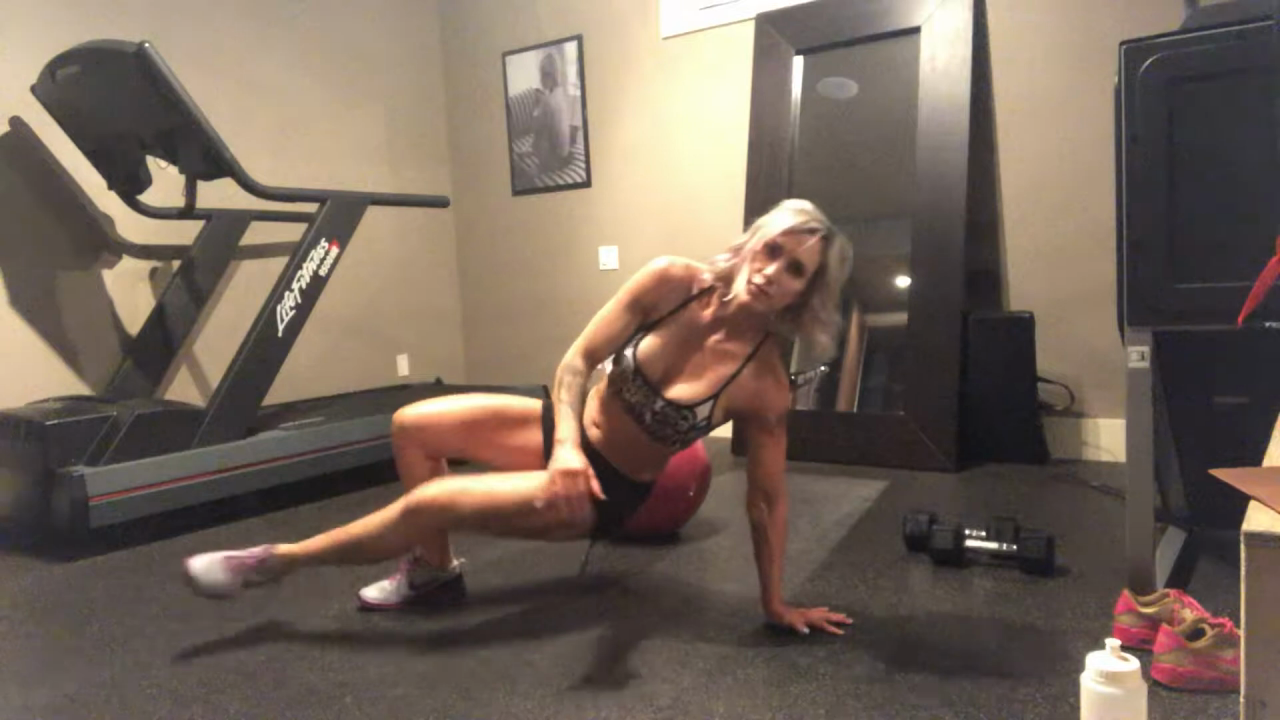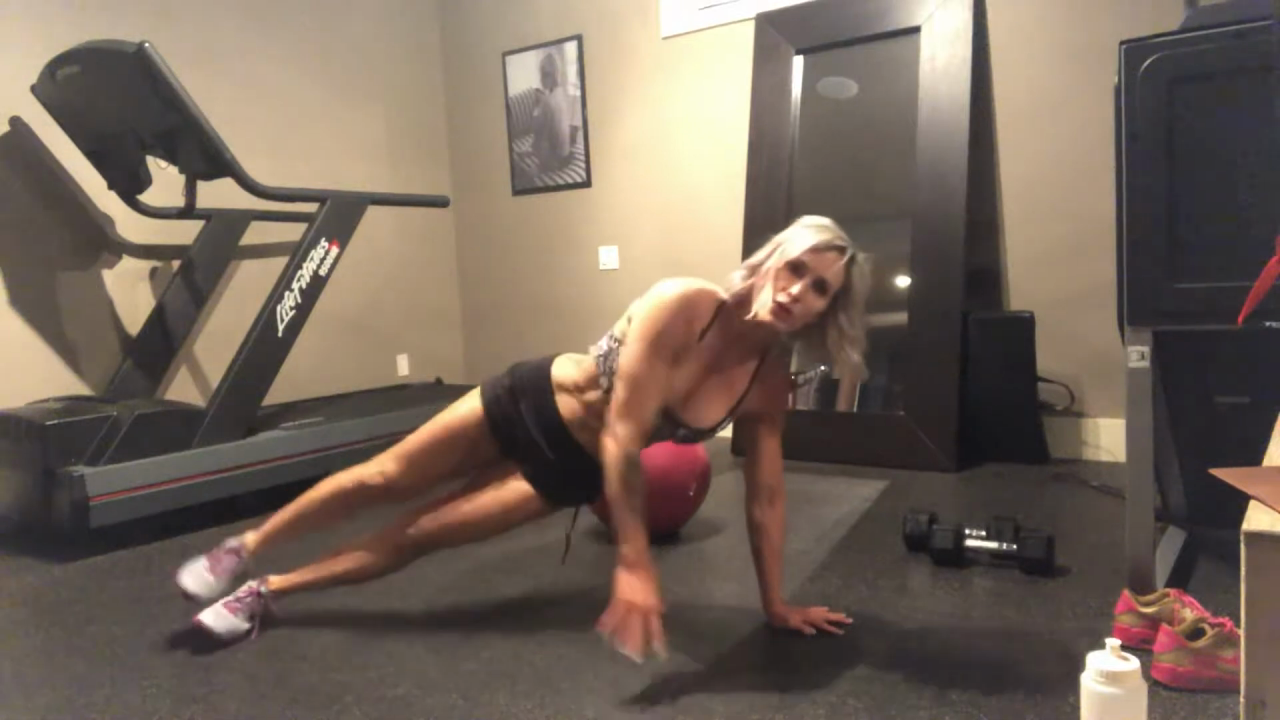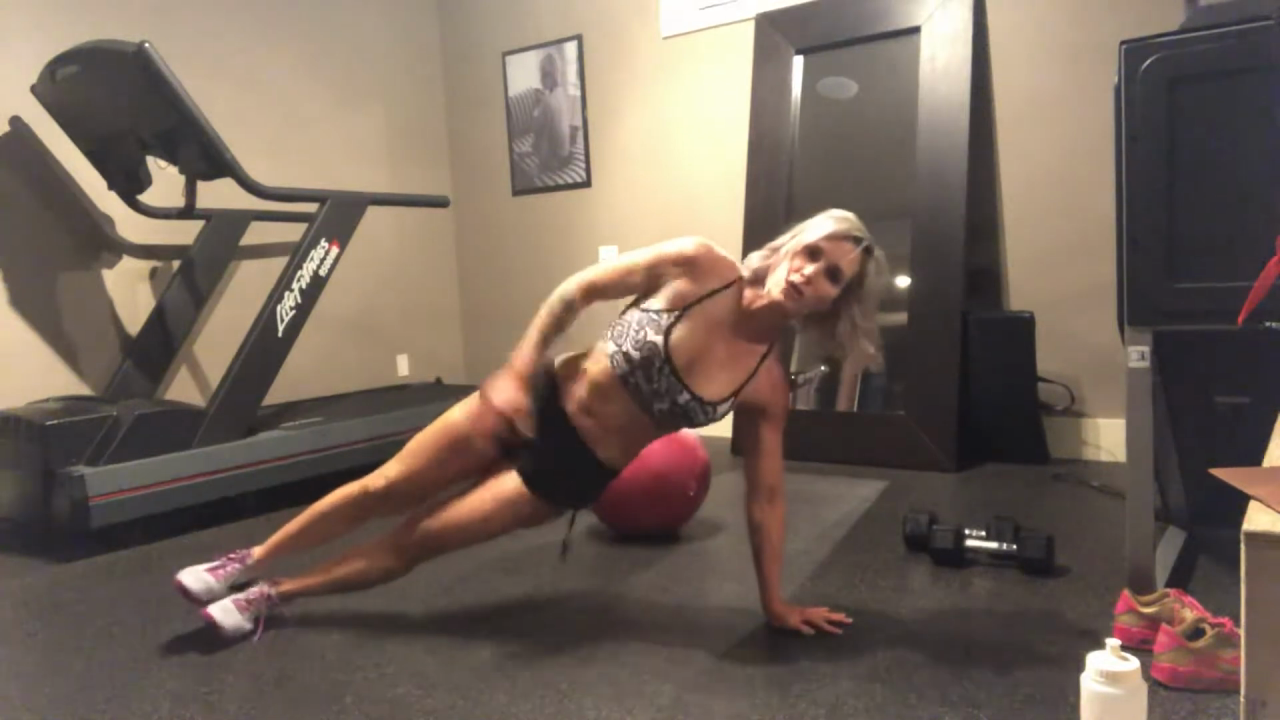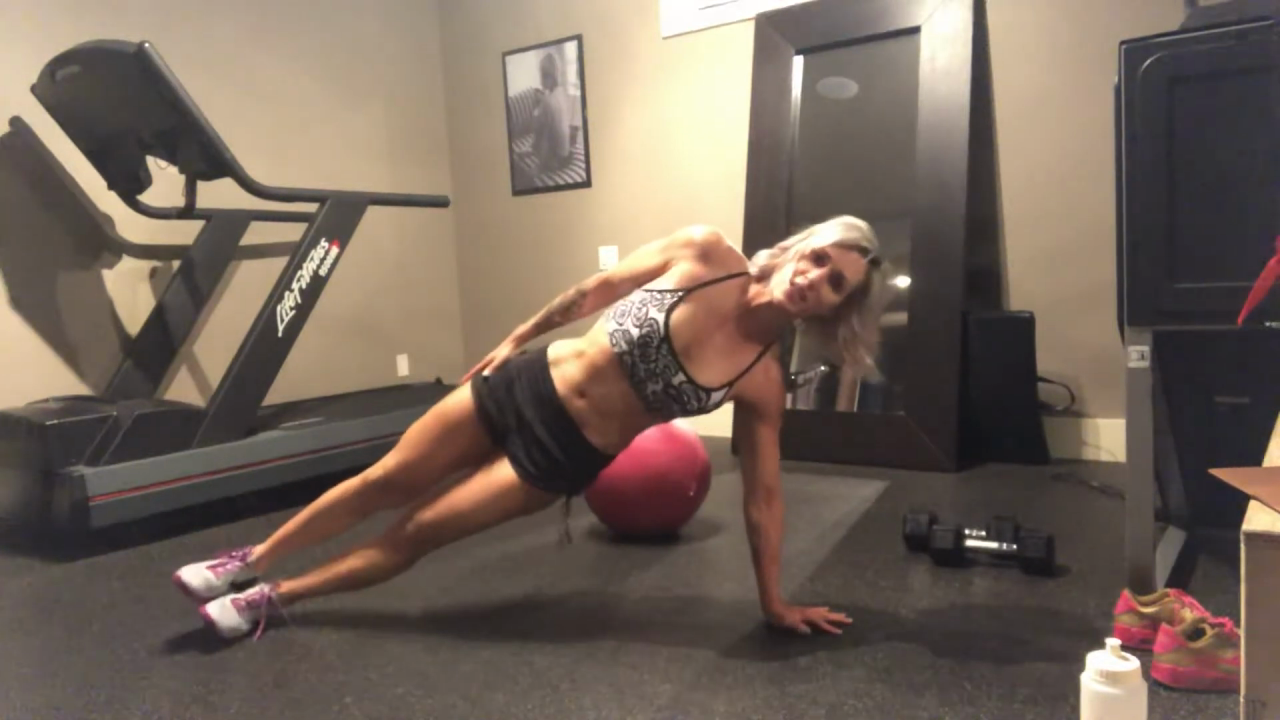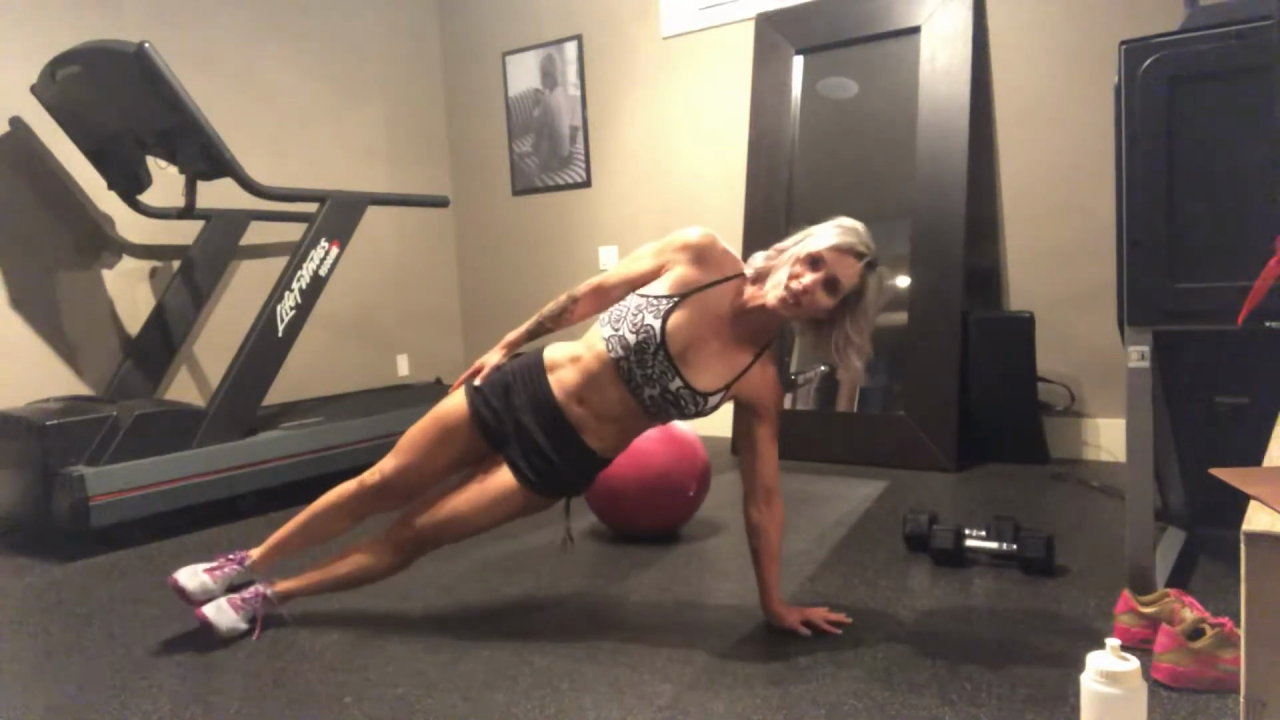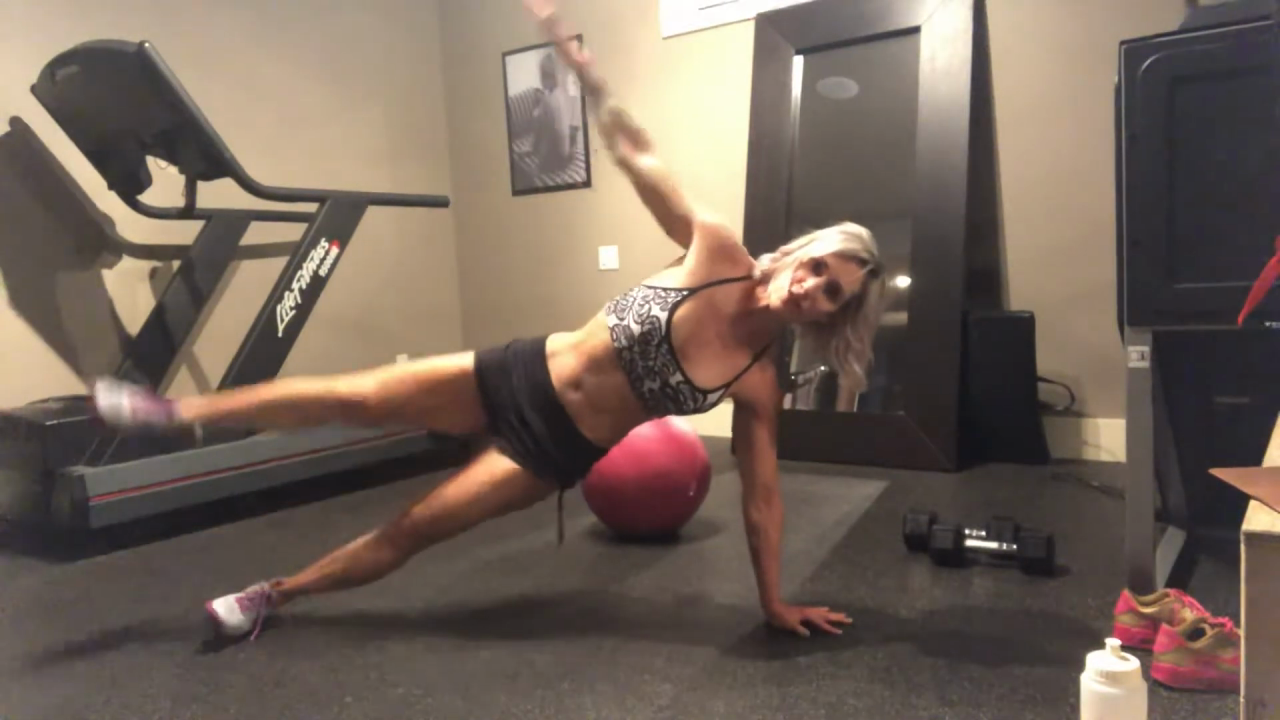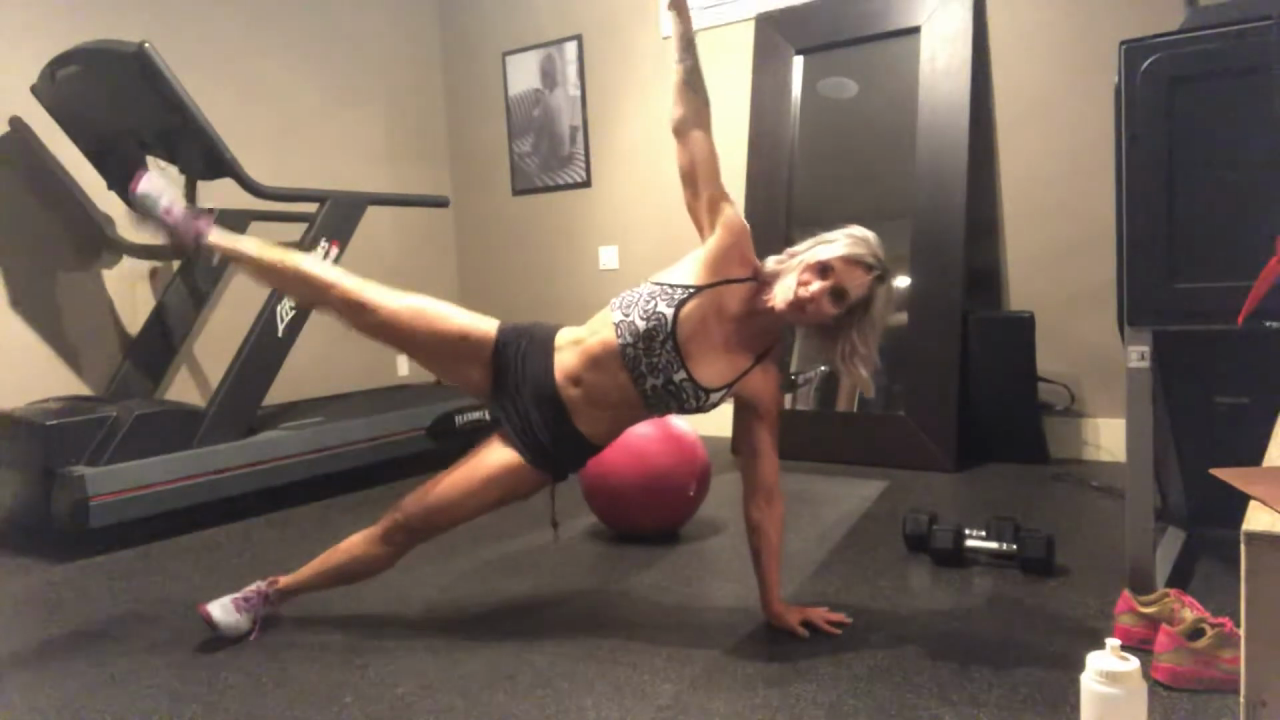
dt=0.7s
person 1, frame 1
left shoulder: (766, 387)
right shoulder: (670, 282)
left elbow: (766, 499)
right elbow: (576, 359)
left wrist: (776, 604)
right wrist: (567, 445)
left hip: (612, 492)
right hip: (571, 430)
left knee: (430, 501)
right knee: (412, 425)
left ankle: (279, 557)
right ankle: (433, 567)
person 1, frame 2
left shoulder: (769, 391)
right shoulder: (683, 304)
left elbow: (765, 500)
right elbow: (624, 442)
left wrist: (776, 604)
right wrist: (633, 567)
left hip: (571, 470)
right hip: (532, 402)
left knee: (418, 534)
right knee: (382, 479)
left ankle: (265, 591)
right ankle: (248, 547)
person 1, frame 3
left shoulder: (768, 384)
right shoulder: (699, 265)
left elbow: (765, 496)
right elbow: (579, 286)
left wrist: (775, 603)
right wrist: (517, 370)
left hip: (573, 470)
right hip: (544, 405)
left knee: (416, 540)
right knee: (385, 491)
left ankle: (271, 595)
right ankle: (253, 560)
person 1, frame 4
left shoulder: (762, 382)
right shoulder: (704, 251)
left elbow: (762, 493)
right elbow: (598, 287)
left wrist: (774, 601)
right wrist: (516, 336)
left hip: (563, 454)
right hip: (526, 384)
left knee: (415, 534)
right knee: (384, 482)
left ankle: (271, 597)
right ankle: (249, 560)
person 1, frame 5
left shoulder: (759, 383)
right shoulder: (700, 255)
left elbow: (762, 495)
right elbow: (591, 293)
left wrist: (774, 603)
right wrist: (508, 343)
left hip: (564, 460)
right hip: (523, 388)
left knee: (412, 535)
right knee: (382, 486)
left ankle: (271, 595)
right ankle: (249, 563)
person 1, frame 6
left shoulder: (757, 383)
right shoulder: (716, 249)
left elbow: (761, 495)
right elbow: (630, 151)
left wrist: (775, 603)
left hip: (557, 449)
right hip: (520, 374)
left knee: (408, 532)
right knee: (347, 397)
left ankle: (270, 593)
right ankle: (181, 411)
person 1, frame 7
left shoulder: (760, 384)
right shoulder: (730, 250)
left elbow: (762, 493)
right elbow: (690, 129)
left wrist: (777, 605)
left hip: (555, 440)
right hip: (525, 359)
left knee: (409, 522)
right knee: (354, 299)
left ankle: (271, 591)
right ankle: (206, 235)
